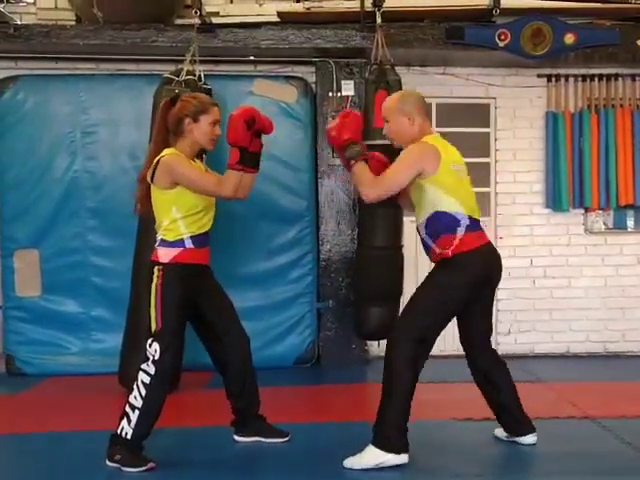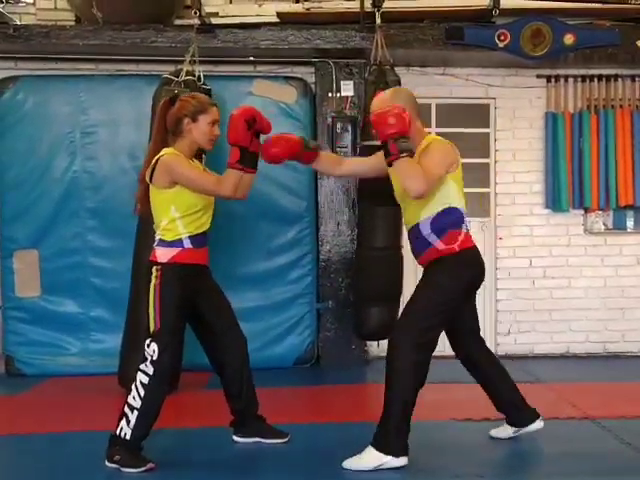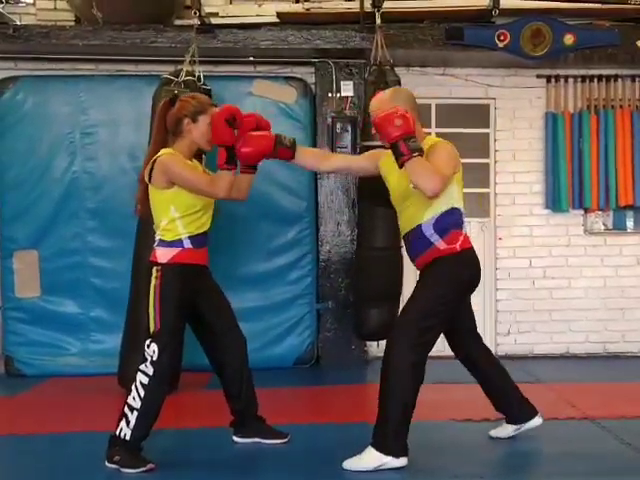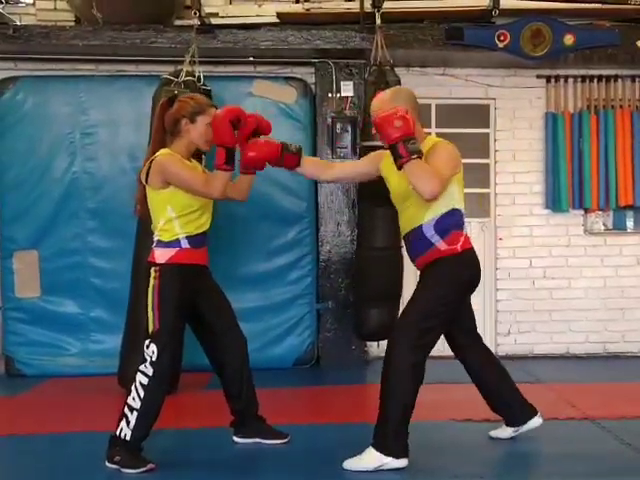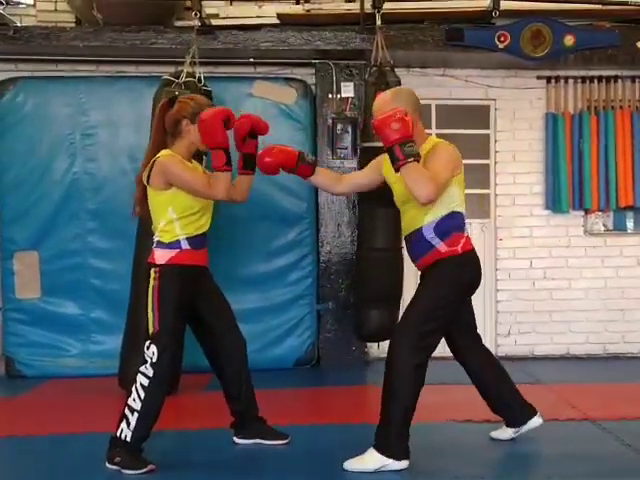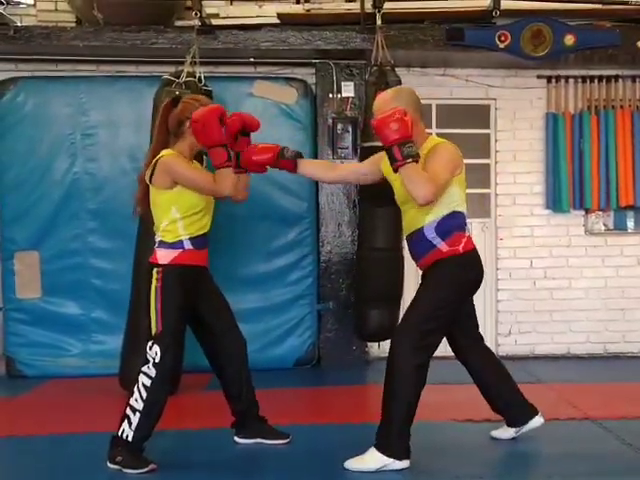
dt=0.1s
person 1, frame 1
left shoulder: (422, 150)
right shoulder: (435, 151)
left elbow: (372, 192)
right elbow: (419, 203)
left wrist: (351, 150)
right wrist: (374, 162)
left hip: (459, 264)
right hip: (482, 259)
left knee: (405, 341)
right knee: (478, 347)
left ankle: (390, 444)
right ankle: (518, 426)
person 1, frame 2
left shoulder: (439, 148)
right shoulder: (396, 155)
left elbow: (416, 187)
right elbow: (340, 166)
left wrist: (398, 143)
right wrist: (300, 149)
left hip: (455, 263)
right hip: (450, 266)
left knee: (405, 344)
right knee: (469, 344)
left ankle: (389, 447)
right ankle: (522, 417)
person 1, frame 3
left shoulder: (441, 150)
right shoulder: (386, 158)
left elbow: (432, 187)
right elbow: (327, 162)
left wrist: (405, 144)
right wrist: (276, 145)
left hip: (453, 264)
right hip: (445, 267)
left knee: (404, 345)
right knee: (468, 343)
left ankle: (389, 447)
right ankle: (521, 413)
person 1, frame 4
left shoulder: (442, 150)
right shoulder: (385, 159)
left elbow: (429, 189)
right elbow: (332, 172)
left wrist: (403, 146)
right wrist: (284, 155)
left hip: (452, 265)
right hip: (443, 268)
left knee: (404, 346)
right knee: (467, 344)
left ankle: (389, 449)
right ankle: (521, 414)
person 1, frame 5
left shoulder: (442, 152)
right shoulder: (389, 162)
left elbow: (426, 193)
right elbow: (340, 184)
left wrist: (401, 149)
right wrist: (298, 163)
left hip: (454, 266)
right hip: (443, 269)
left knee: (406, 347)
right knee: (467, 345)
left ankle: (390, 450)
right ankle: (521, 414)
person 1, frame 6
left shoulder: (444, 152)
right shoulder: (391, 158)
left elbow: (425, 194)
right elbow: (335, 172)
left wrist: (400, 149)
right wrist: (281, 157)
left hip: (455, 266)
right hip: (447, 268)
left knee: (407, 348)
right knee: (469, 345)
left ankle: (391, 450)
right ankle: (522, 415)
person 2, frame 1
left shoulder: (194, 164)
right shoulder: (170, 162)
left elbow: (241, 191)
right elbow: (226, 190)
left wrist: (252, 146)
right wrist: (238, 146)
left hip: (199, 270)
right hip: (173, 271)
left knee: (235, 343)
right knee: (163, 359)
left ankle: (248, 422)
right ankle: (123, 445)
person 2, frame 2
left shoulder: (193, 164)
right shoulder: (169, 162)
left elbow: (240, 191)
right elbow: (226, 189)
left wrist: (251, 145)
right wrist: (239, 143)
left hip: (197, 270)
right hip: (171, 271)
left knee: (232, 344)
right knee: (161, 358)
left ankle: (247, 422)
right ankle: (122, 446)
person 2, frame 3
left shoulder: (192, 164)
right shoulder: (167, 162)
left elbow: (239, 192)
right elbow: (220, 190)
right wrist: (227, 145)
left hip: (197, 269)
right hip: (171, 271)
left knee: (232, 344)
right knee: (161, 358)
left ankle: (247, 422)
right ankle: (122, 446)
person 2, frame 4
left shoulder: (191, 165)
right shoulder: (164, 162)
left elbow: (239, 192)
right elbow: (215, 190)
left wrist: (248, 146)
right wrist: (223, 146)
left hip: (197, 269)
right hip: (170, 271)
left knee: (232, 344)
right knee: (160, 358)
left ankle: (247, 423)
right ankle: (122, 446)
person 2, frame 5
left shoulder: (192, 166)
right shoulder: (165, 163)
left elbow: (239, 194)
right elbow: (218, 192)
left wrist: (247, 147)
right wrist: (220, 147)
left hip: (197, 270)
right hip: (170, 271)
left knee: (231, 345)
right knee: (161, 360)
left ankle: (247, 424)
right ankle: (122, 447)
person 2, frame 6
left shoulder: (191, 164)
right shoulder: (169, 162)
left elbow: (239, 193)
right elbow: (225, 188)
left wrist: (236, 143)
right wrist: (219, 145)
left hip: (197, 271)
right hip: (171, 271)
left knee: (232, 345)
right knee: (163, 358)
left ankle: (249, 423)
right ankle: (124, 447)
